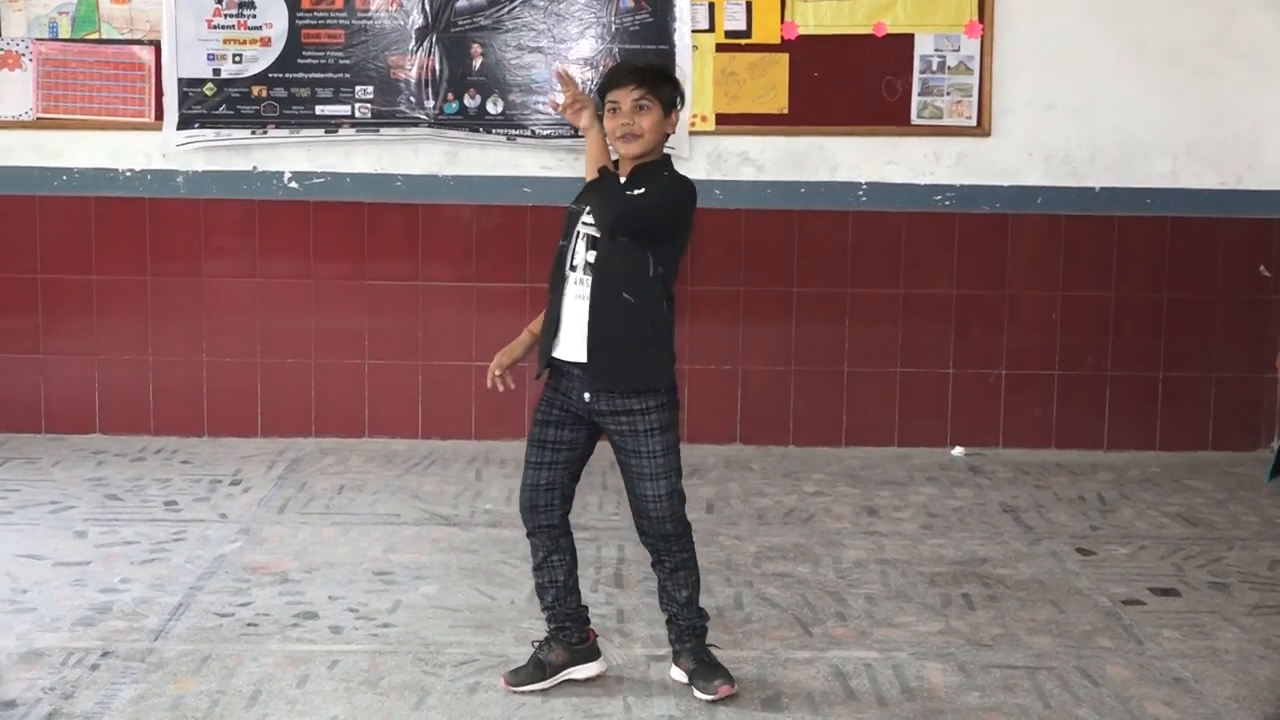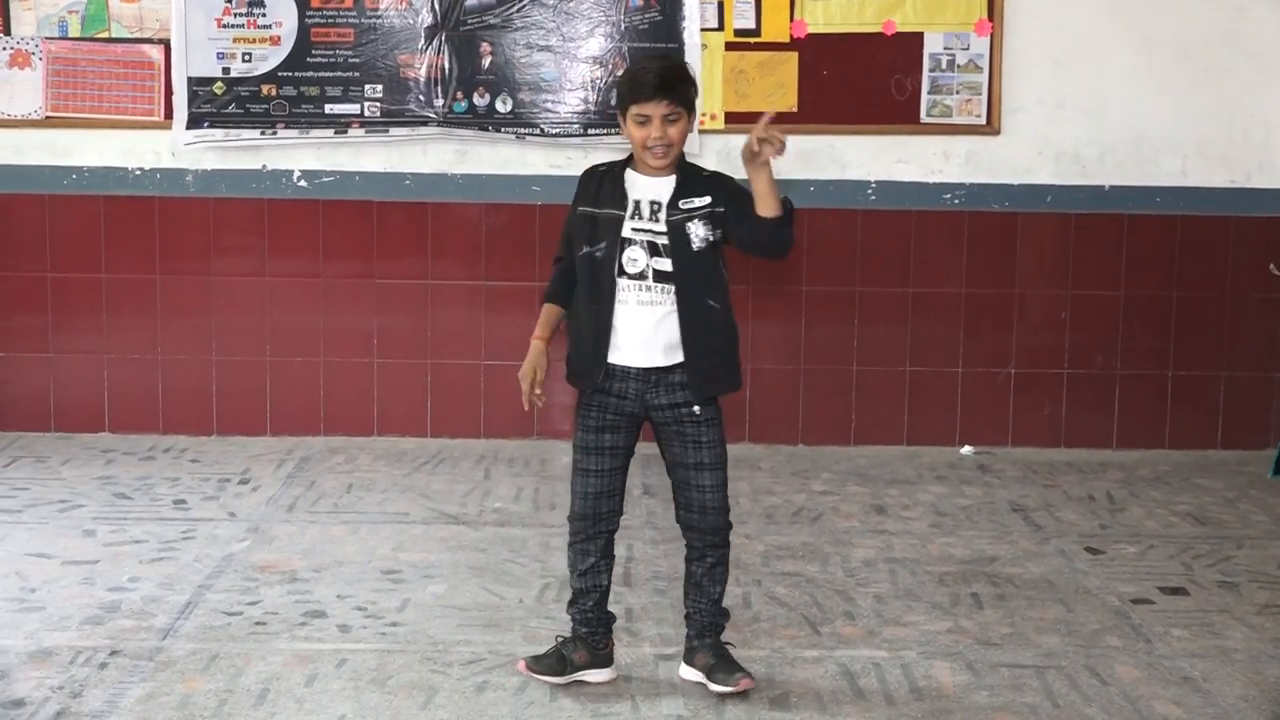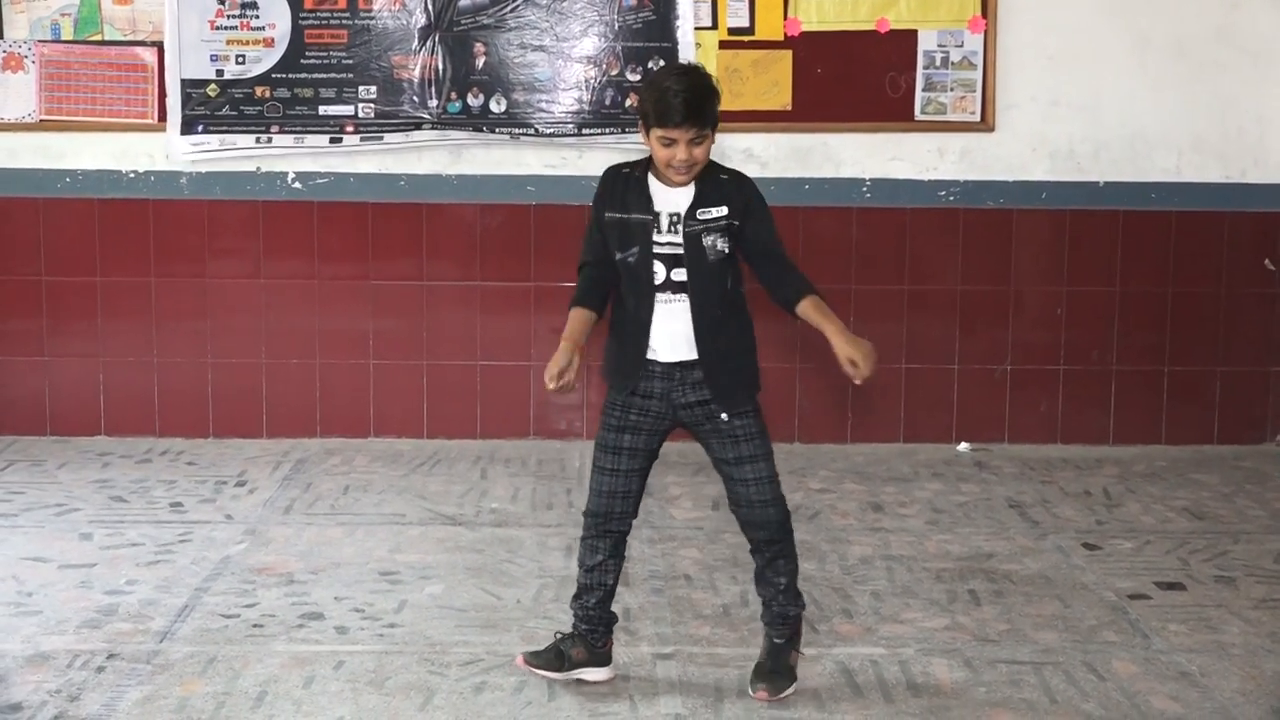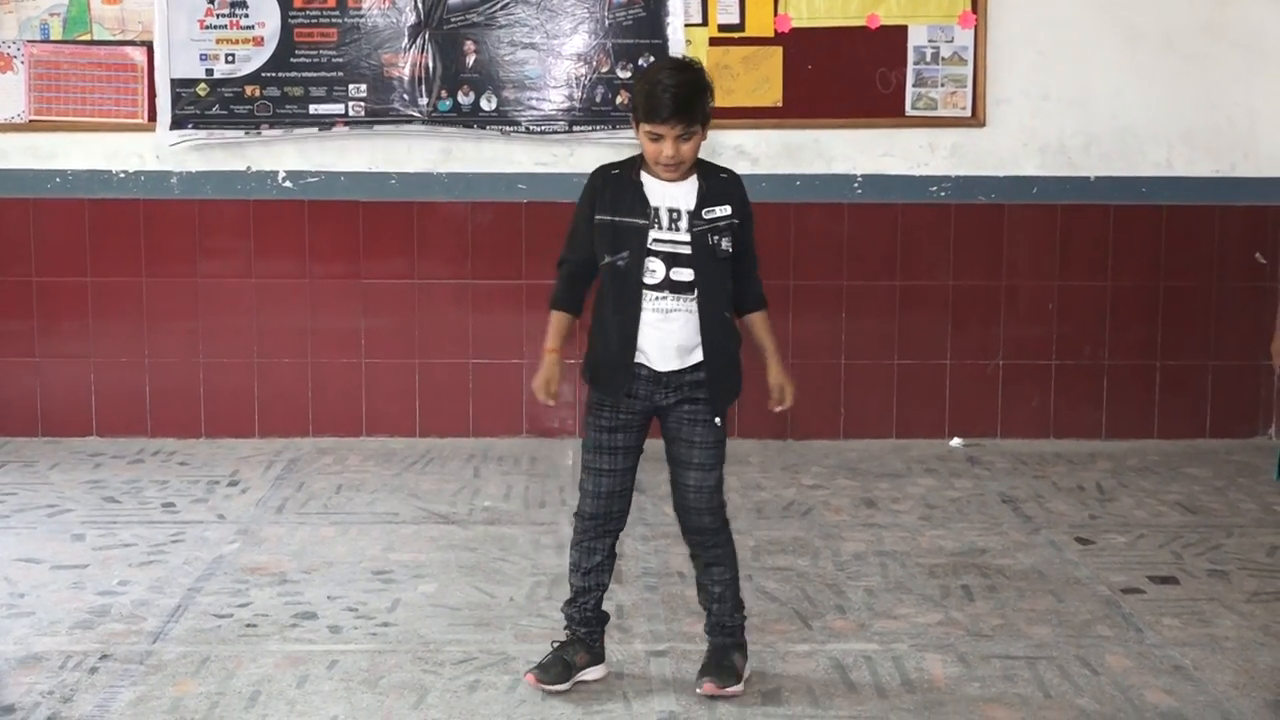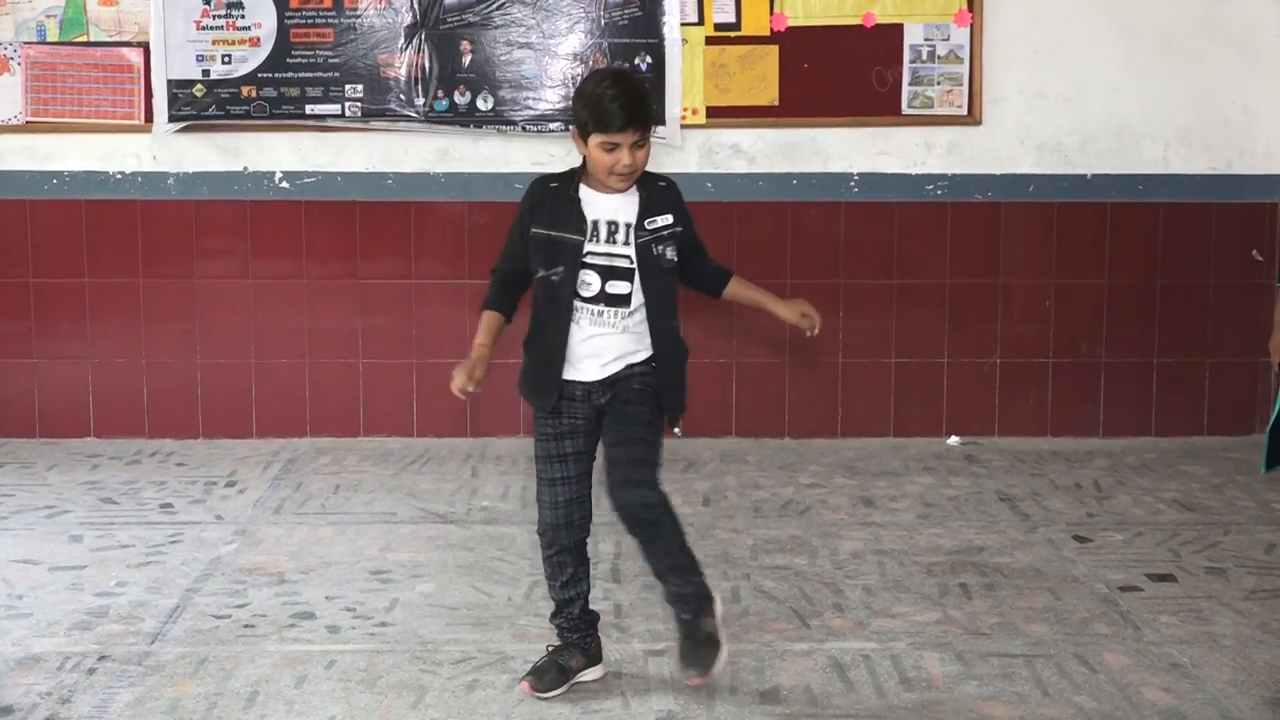
dt=0.5s
person 1, frame 1
left shoulder: (671, 192)
right shoulder: (601, 190)
left elbow: (611, 214)
left wrist: (591, 129)
right wrist: (521, 344)
left hip: (636, 388)
right hip: (566, 380)
left knee: (663, 522)
right knee: (541, 509)
left ankle: (689, 648)
right ankle: (569, 640)
person 1, frame 2
left shoulder: (713, 193)
right shoulder: (596, 185)
left elbow: (774, 243)
right elbow: (566, 276)
left wrist: (760, 167)
right wrist: (538, 348)
left hip: (686, 384)
right hip: (607, 381)
left knee: (707, 520)
right knee: (590, 517)
left ankle: (704, 645)
right ankle: (590, 642)
person 1, frame 3
left shoulder: (734, 194)
right shoulder: (618, 188)
left elbow: (778, 273)
right elbow: (593, 280)
left wrist: (838, 334)
right wrist: (570, 344)
left hip: (719, 382)
right hip: (639, 381)
left knee: (766, 515)
right knee: (605, 515)
left ankle: (782, 634)
right ankle: (589, 640)
person 1, frame 4
left shoulder: (726, 192)
right shoulder: (606, 188)
left elbow: (745, 285)
right elbow: (572, 276)
left wrist: (773, 362)
right wrist: (552, 356)
left hip: (698, 380)
right hip: (619, 377)
left knee: (703, 515)
right knee: (598, 513)
left ankle: (725, 642)
right ankle: (584, 643)
person 1, frame 5
left shoulder: (663, 199)
right shoulder: (545, 199)
left elbow: (701, 272)
right elbow: (508, 283)
left wrist: (777, 305)
right wrist: (477, 355)
left hip: (635, 375)
right hip: (562, 385)
left knee: (632, 490)
right knee: (559, 522)
left ankle: (694, 608)
right ankle: (577, 643)
